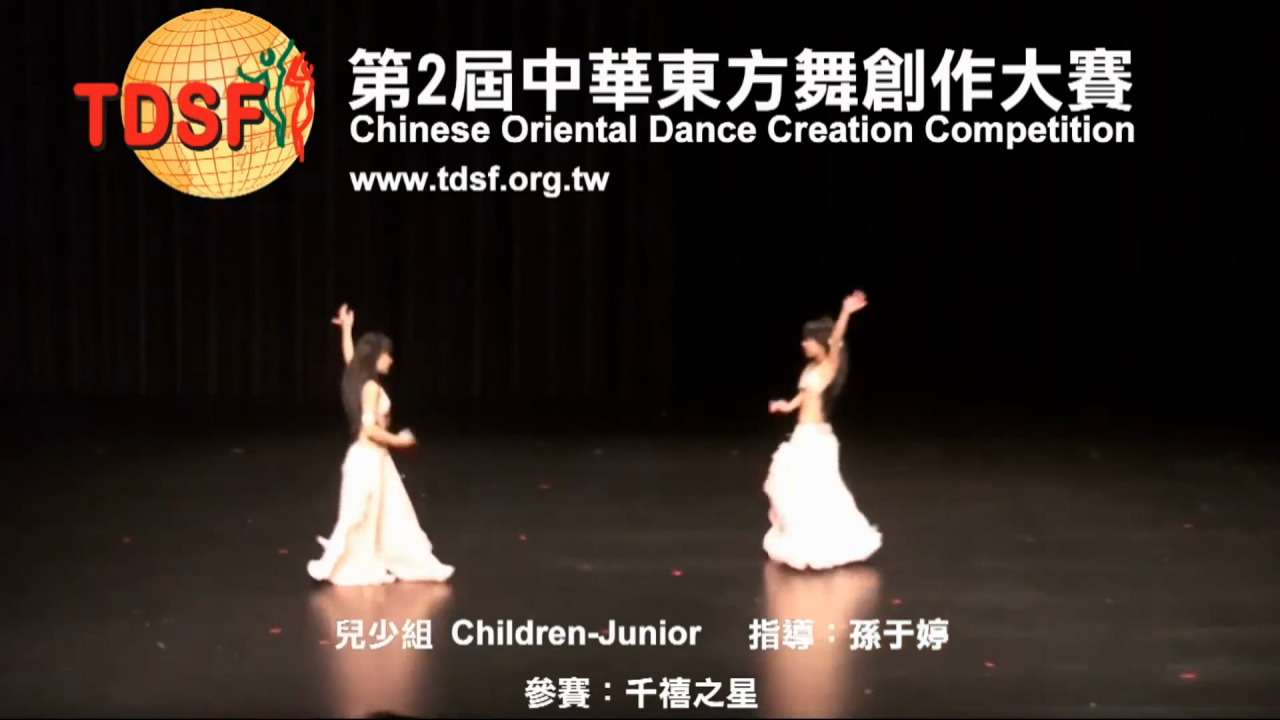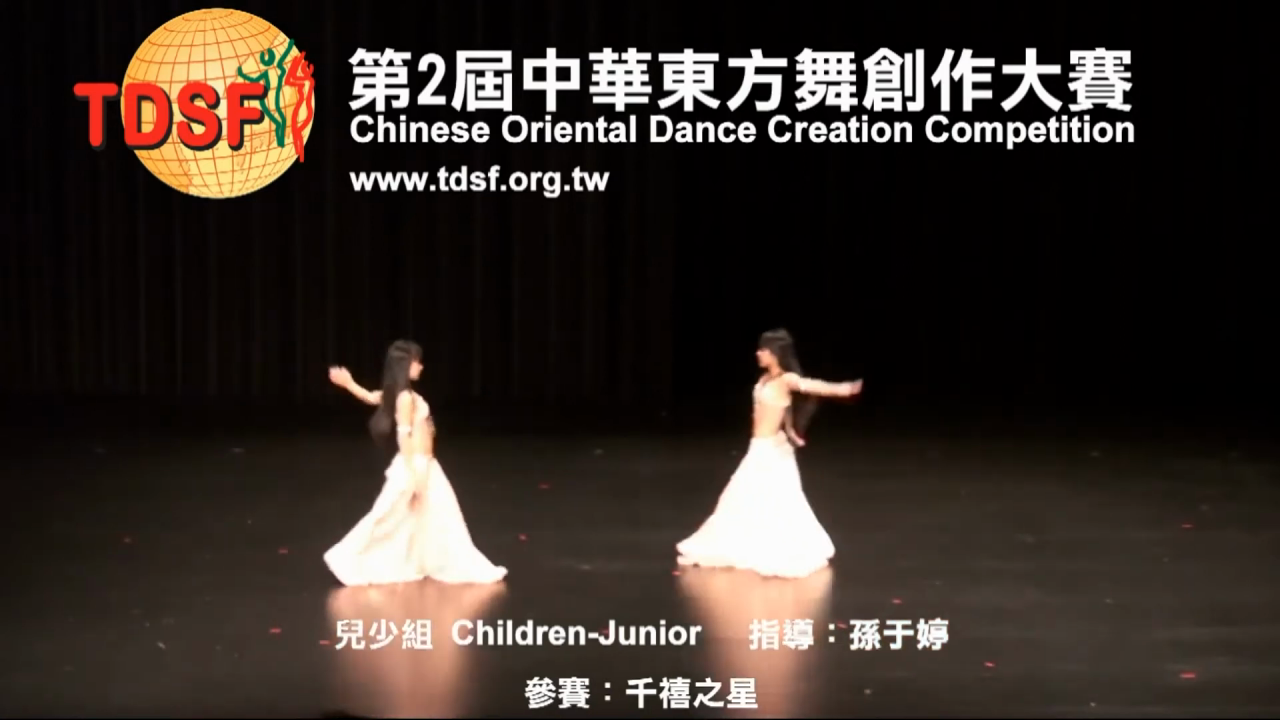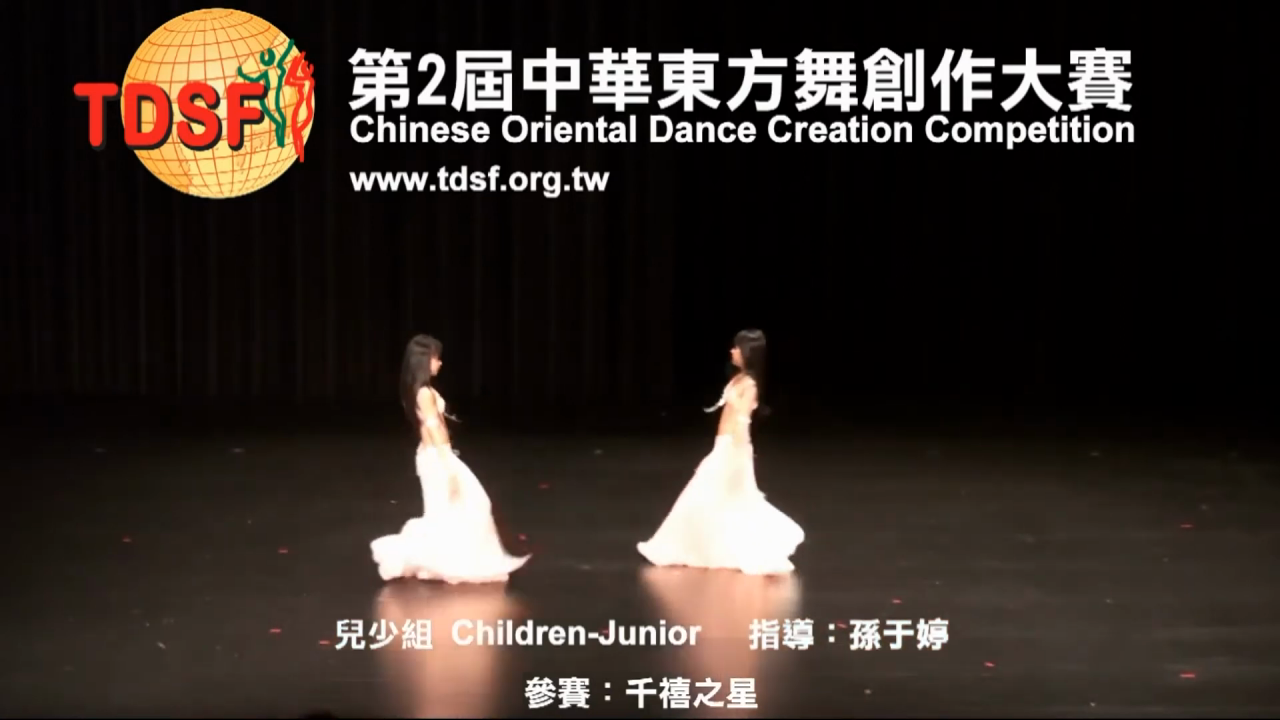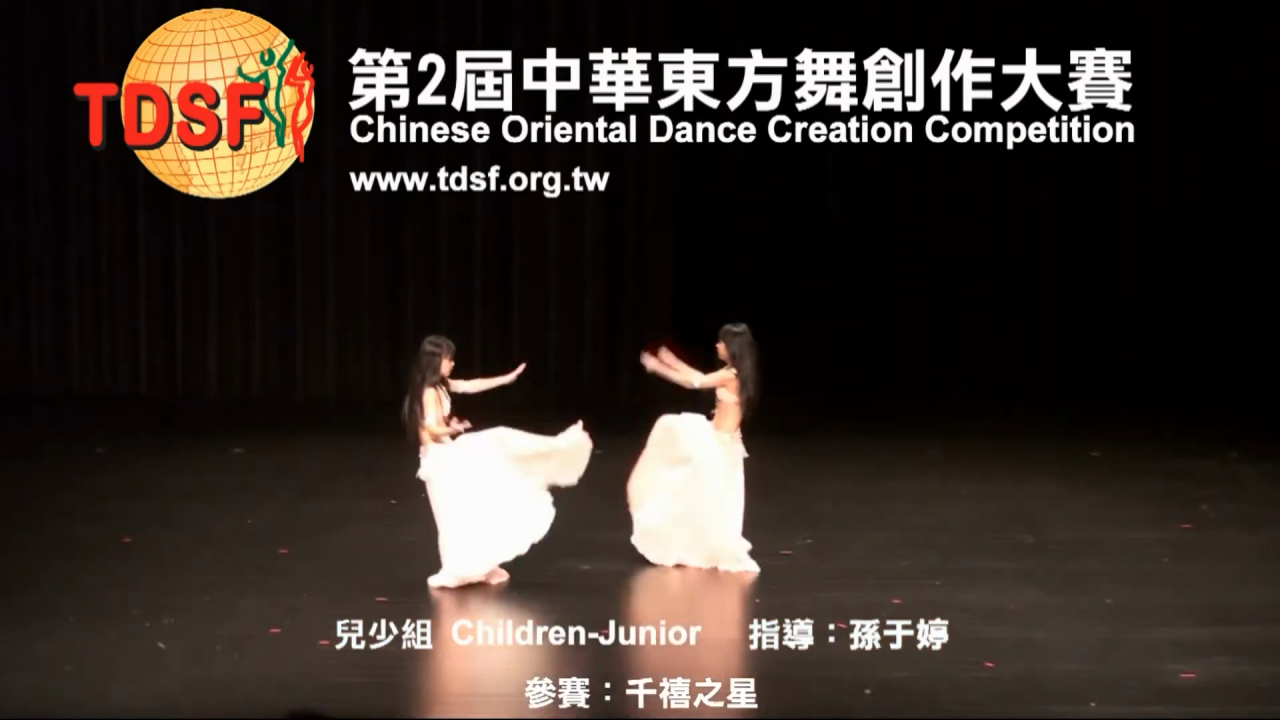
dt=0.2s
person 1, frame 1
left shoulder: (365, 380)
right shoulder: (370, 387)
left elbow: (351, 359)
right elbow: (368, 428)
left wrist: (347, 329)
right wrist: (397, 440)
left hip: (376, 457)
right hip: (367, 458)
left knee: (395, 513)
right knee: (360, 516)
left ankle: (412, 564)
right ankle: (344, 569)
person 1, frame 2
left shoulder: (396, 393)
right shoulder: (405, 397)
left elbow: (371, 397)
right elbow: (404, 437)
right wrist: (410, 476)
left hip: (423, 464)
right hip: (414, 465)
left knee: (443, 516)
right knee: (391, 517)
right ankle: (354, 564)
person 1, frame 3
left shoulder: (421, 389)
right shoulder: (424, 392)
right elbow: (432, 427)
right wrist: (447, 466)
left hip: (437, 455)
right hip: (436, 455)
left knee: (459, 508)
right knee: (462, 508)
person 1, frame 4
left shoulder: (441, 385)
right shoulder: (430, 392)
left elbow: (470, 386)
right elbow: (431, 432)
left wrist: (506, 378)
right wrist: (447, 430)
left hip: (450, 453)
right hip: (439, 457)
right knee: (456, 515)
person 2, frame 1
left shoulder: (832, 360)
right shoulder: (813, 367)
left elbow: (834, 341)
left wrist: (846, 313)
right wrist: (789, 405)
left hip: (815, 437)
right hip: (806, 435)
left knee: (810, 491)
right knee: (798, 488)
person 2, frame 2
left shoulder: (787, 380)
right shoulder: (766, 378)
left elbow: (812, 386)
left wrist: (841, 388)
right wrist: (793, 434)
left hip: (771, 449)
right hip: (761, 449)
person 2, frame 3
left shoulder: (748, 385)
right shoulder: (740, 379)
left elbow: (741, 421)
left wrist: (736, 460)
left hip: (732, 447)
right hip: (725, 445)
left knee: (728, 504)
person 2, frame 4
left shoulder: (732, 374)
right shoulder: (734, 371)
left elbow: (697, 382)
right elbow: (699, 379)
left wrist: (660, 366)
right wrist: (671, 363)
left hip: (721, 444)
right hip: (713, 437)
left knee: (716, 500)
left ankle: (729, 557)
